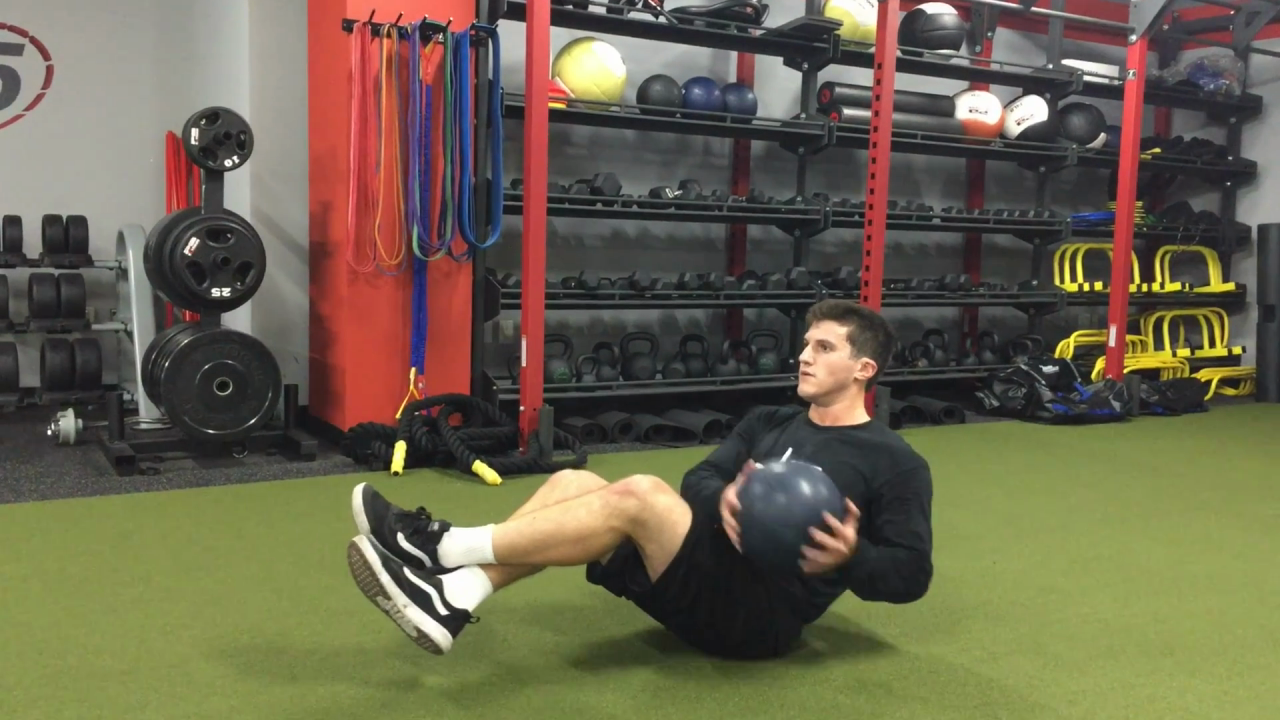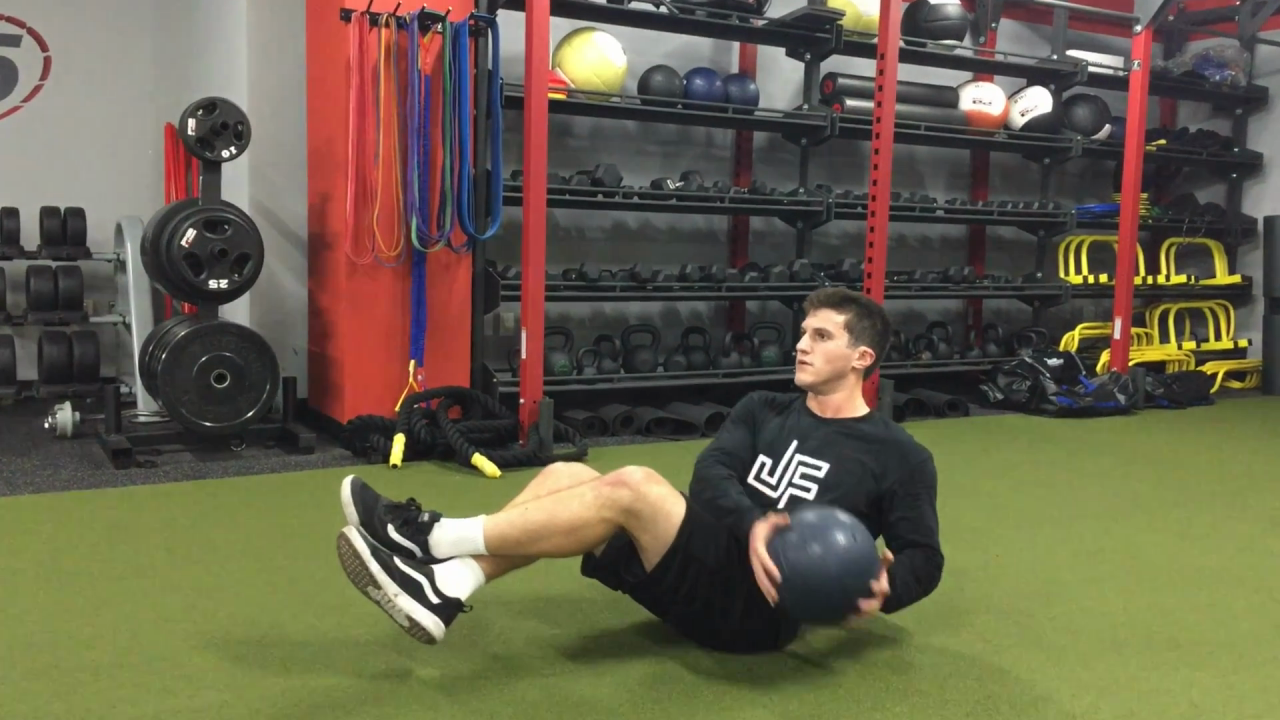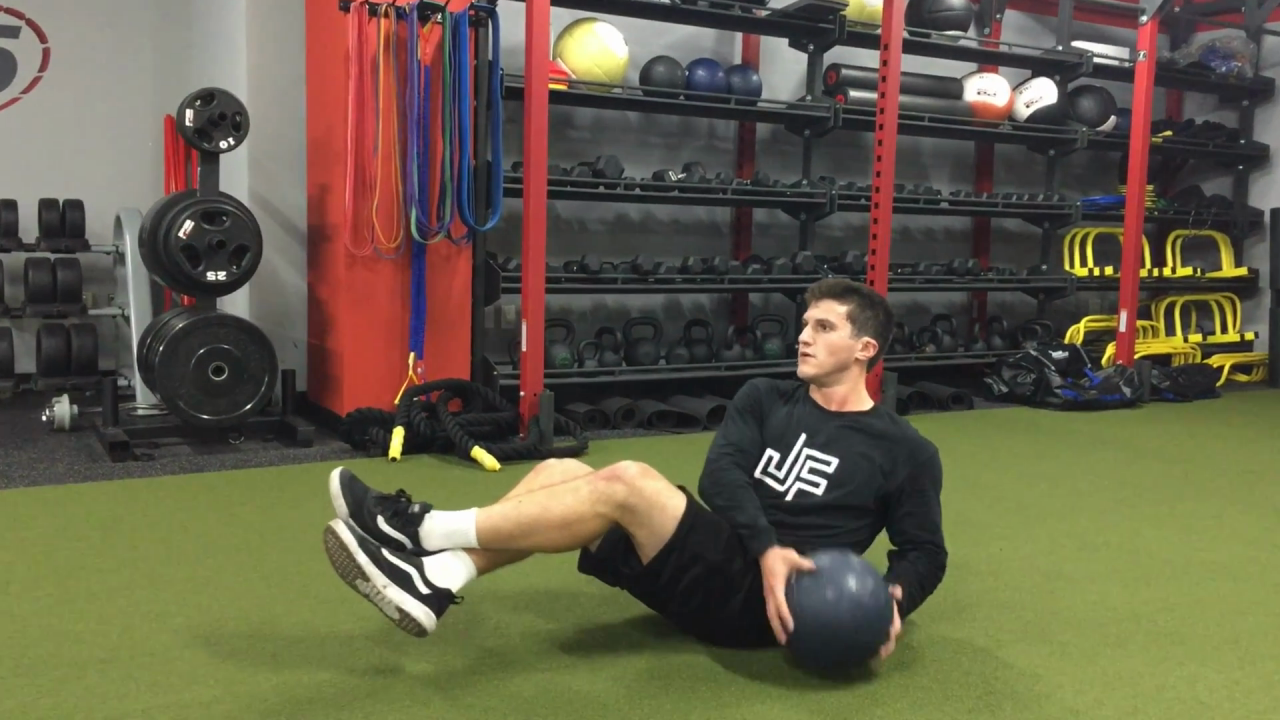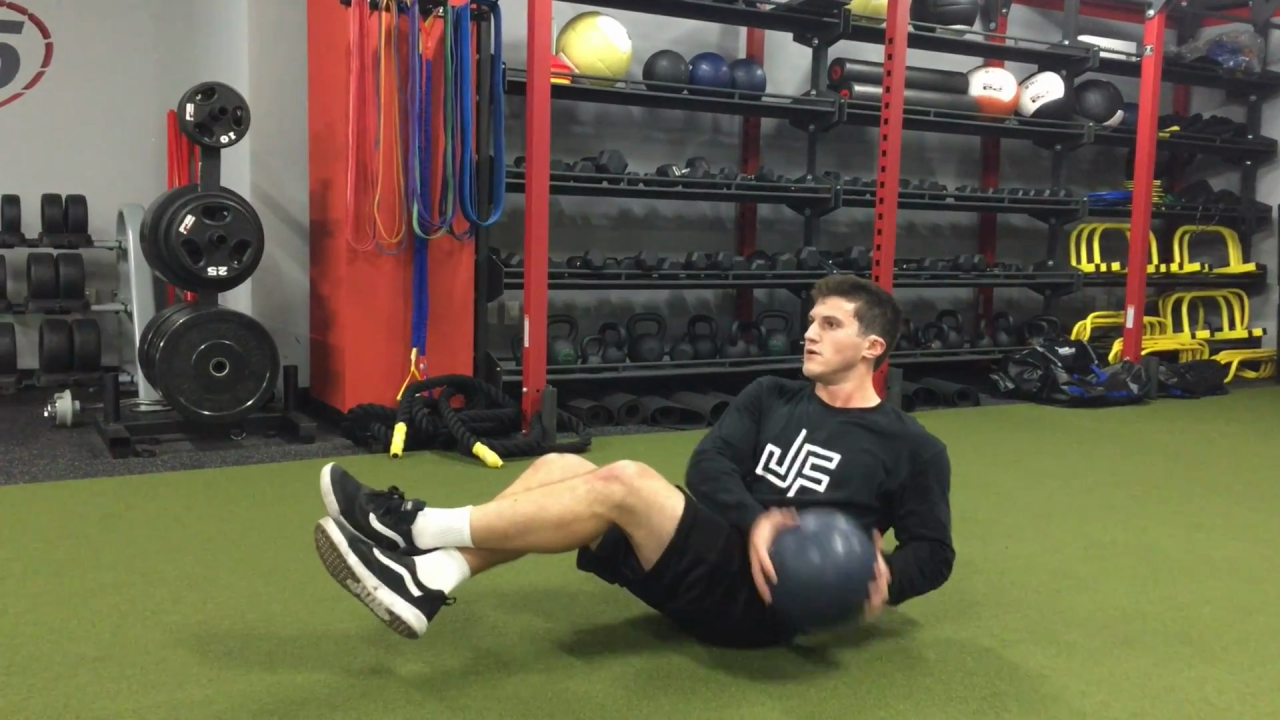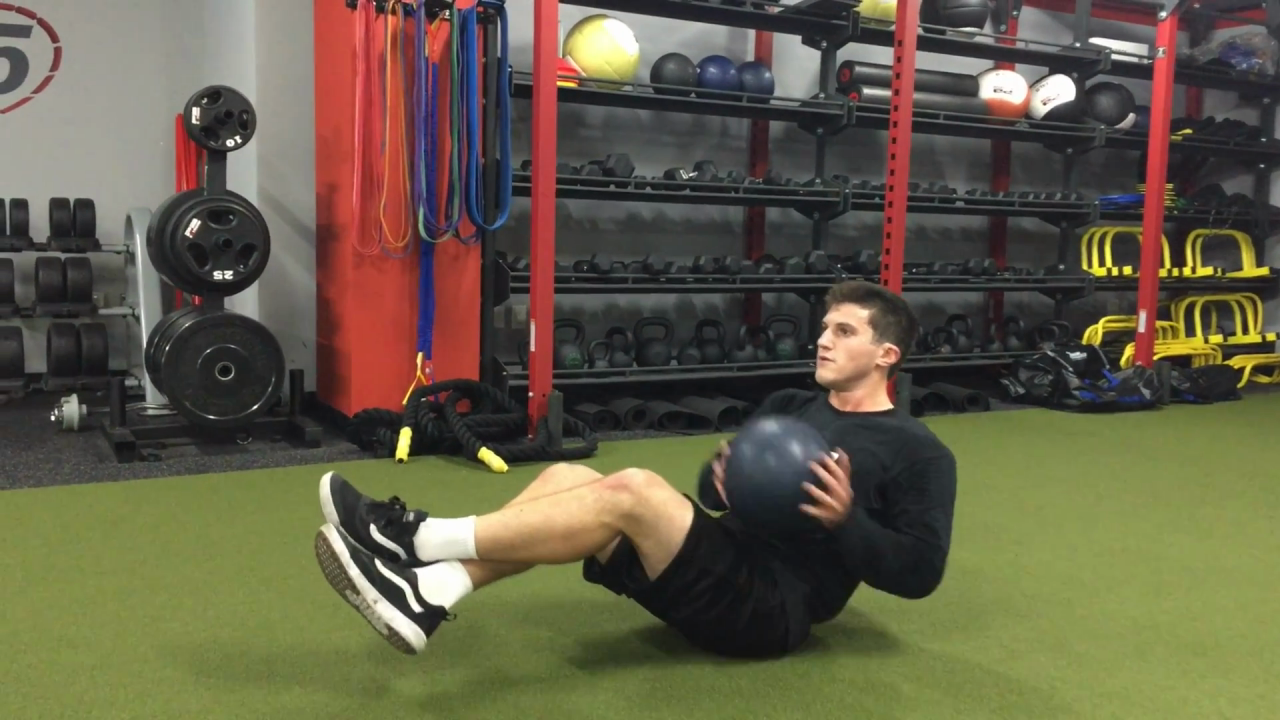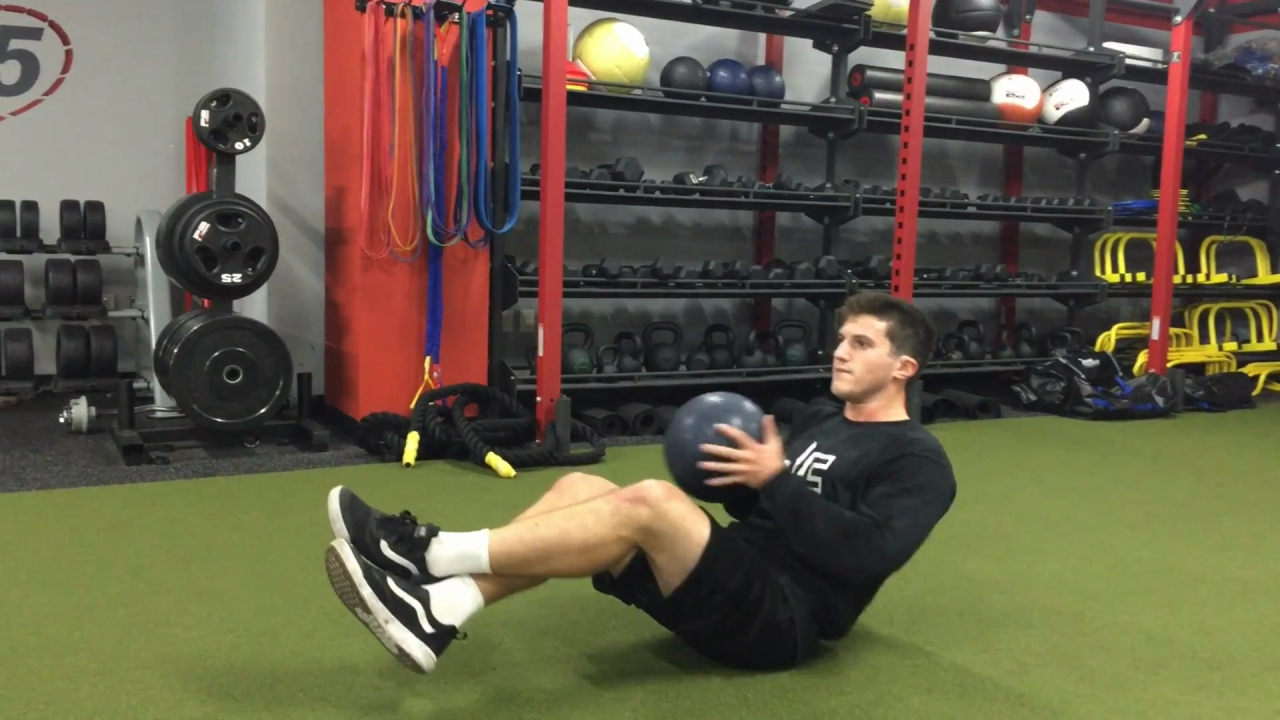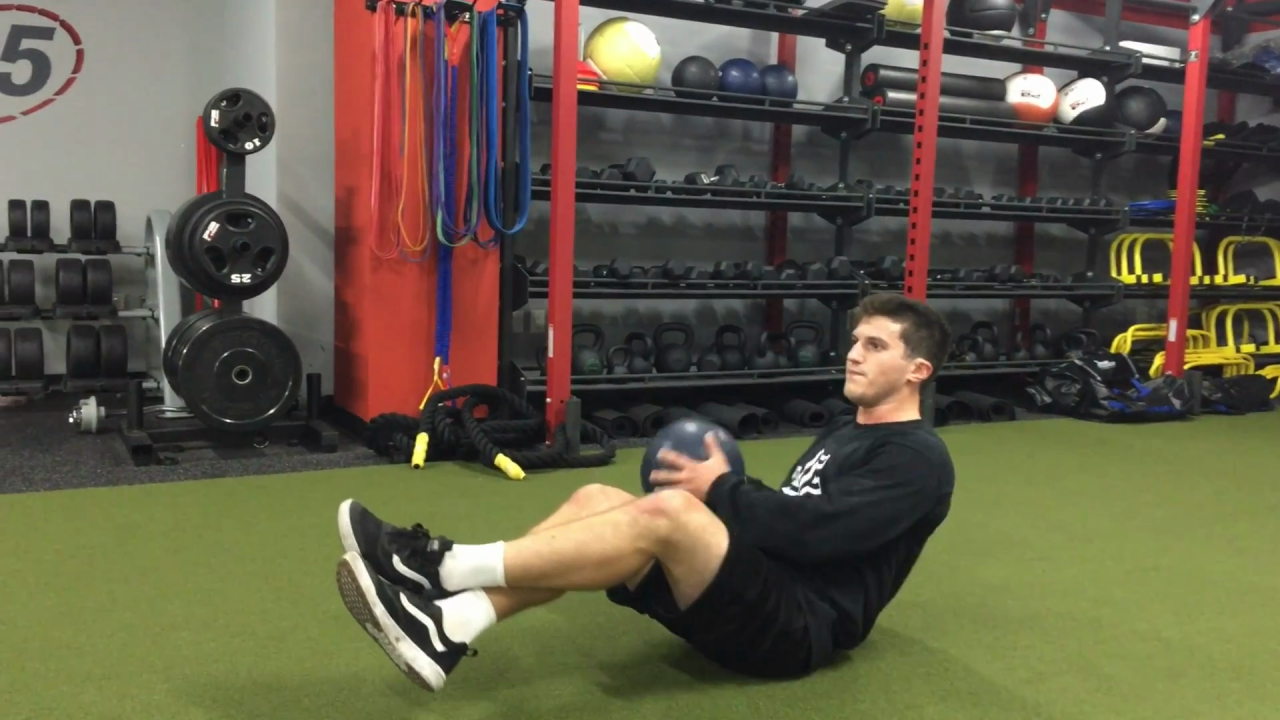
dt=0.2s
person 1, frame 1
left shoulder: (894, 465)
right shoulder: (770, 423)
left elbow: (912, 570)
right elbow: (699, 479)
left wrist: (851, 560)
right wrist: (725, 499)
left hip: (760, 610)
right hip: (710, 574)
left knee: (642, 494)
right knee: (575, 482)
left ankle: (448, 547)
right ankle: (451, 600)
person 1, frame 2
left shoulder: (899, 457)
right shoulder: (763, 409)
left elbow: (923, 557)
right elbow: (710, 474)
left wrist: (884, 586)
right wrist: (753, 523)
left hip: (752, 601)
right hip: (707, 567)
left knee: (634, 485)
right knee: (566, 475)
left ankle: (439, 538)
right ankle: (442, 591)
person 1, frame 3
left shoulder: (905, 452)
right shoulder: (764, 399)
left elbow: (925, 553)
right elbow: (722, 475)
left wrist: (891, 601)
right wrist: (766, 546)
left hip: (750, 596)
right hip: (705, 563)
left knee: (628, 480)
right knee: (562, 470)
left ankle: (432, 529)
right ankle: (432, 580)
person 1, frame 4
left shoulder: (911, 449)
right shoulder: (773, 396)
left elbow: (933, 556)
right elbow: (707, 464)
left wrist: (885, 577)
right wrist: (754, 519)
left hip: (759, 597)
right hip: (716, 556)
left knee: (626, 481)
right knee: (561, 467)
left ankle: (425, 528)
right ankle: (424, 581)
person 1, frame 5
left shoulder: (917, 453)
right shoulder: (792, 408)
left elbow: (918, 570)
right elbow: (716, 487)
left wrist: (845, 518)
right wrist: (726, 474)
left hip: (770, 605)
right hip: (727, 567)
left knee: (635, 489)
right knee: (569, 477)
left ankle: (426, 539)
right ankle: (426, 595)
person 1, frame 6
left shoulder: (918, 460)
right shoulder: (820, 421)
left elbow: (864, 556)
left wrist: (777, 480)
right wrist: (737, 475)
left hip: (781, 617)
right hip: (737, 580)
left knee: (650, 499)
right knee: (581, 487)
left ankle: (440, 553)
right ankle: (436, 612)
person 1, frame 7
left shoulder: (916, 458)
right shoulder: (846, 431)
left elbow: (817, 532)
left wrist: (724, 489)
right wrist: (734, 495)
left hip: (797, 625)
right hip: (755, 593)
left knee: (669, 507)
right knee: (599, 499)
left ankle: (453, 567)
right ankle: (448, 625)
